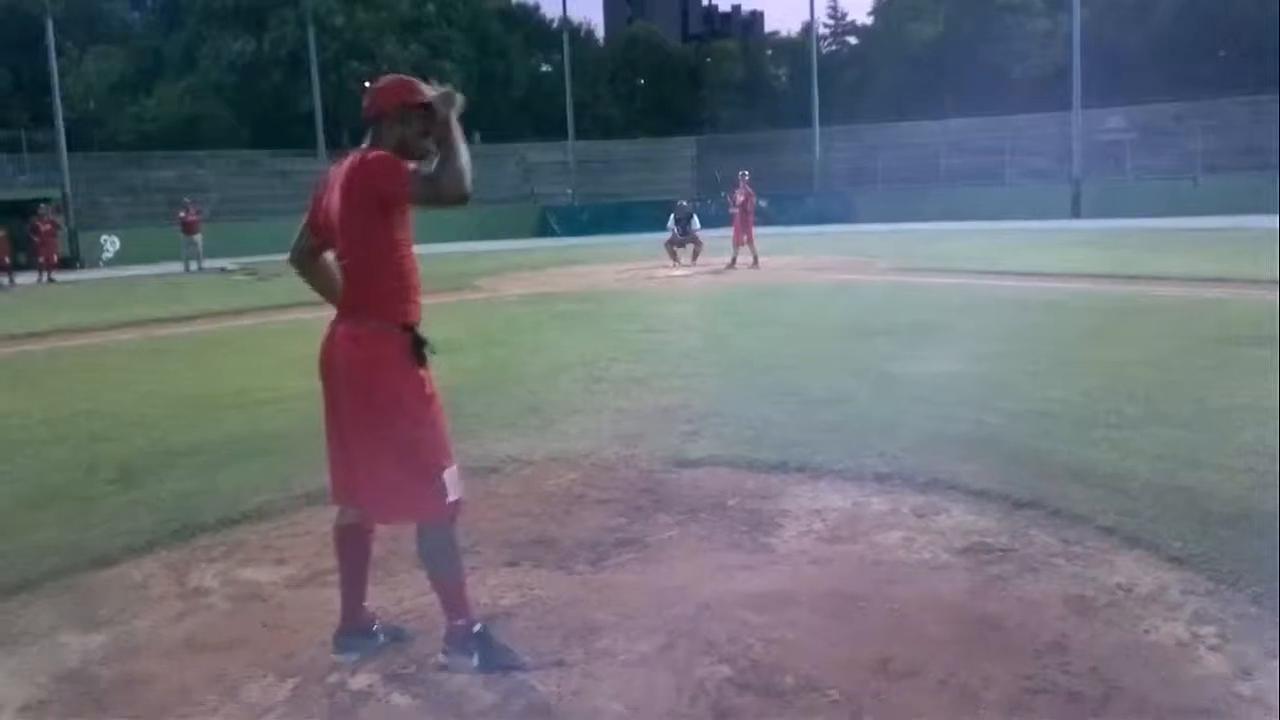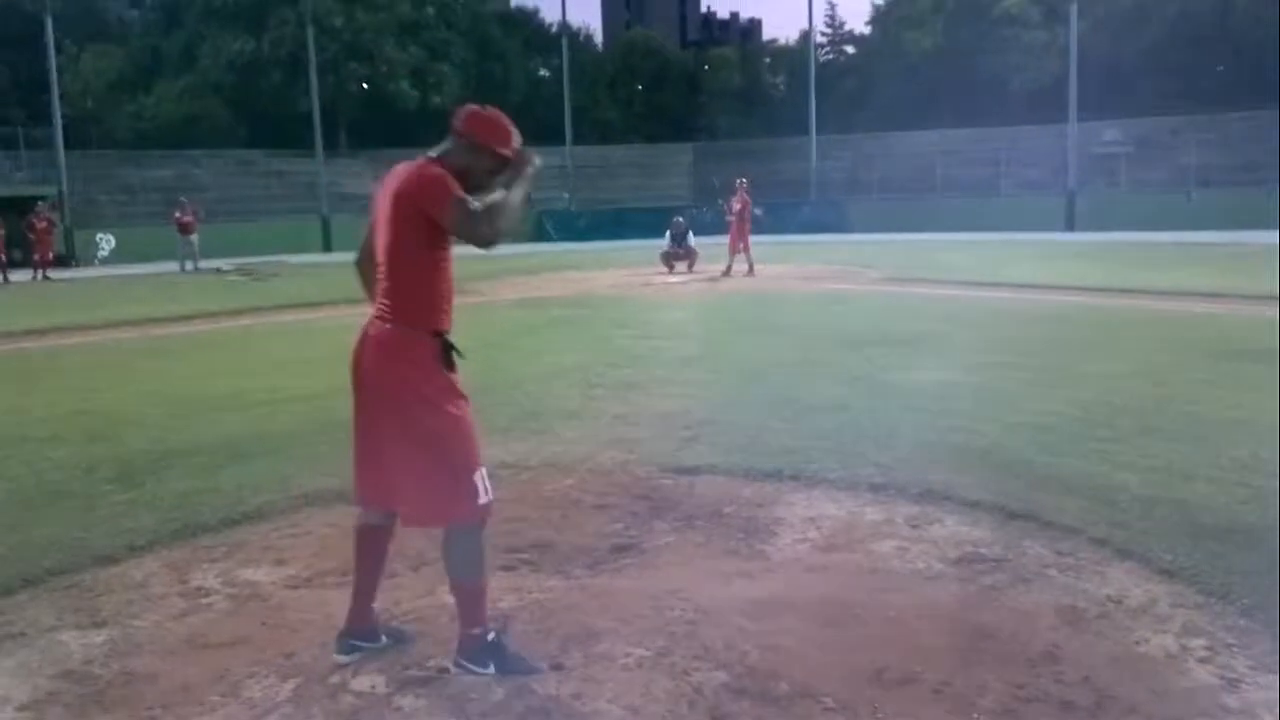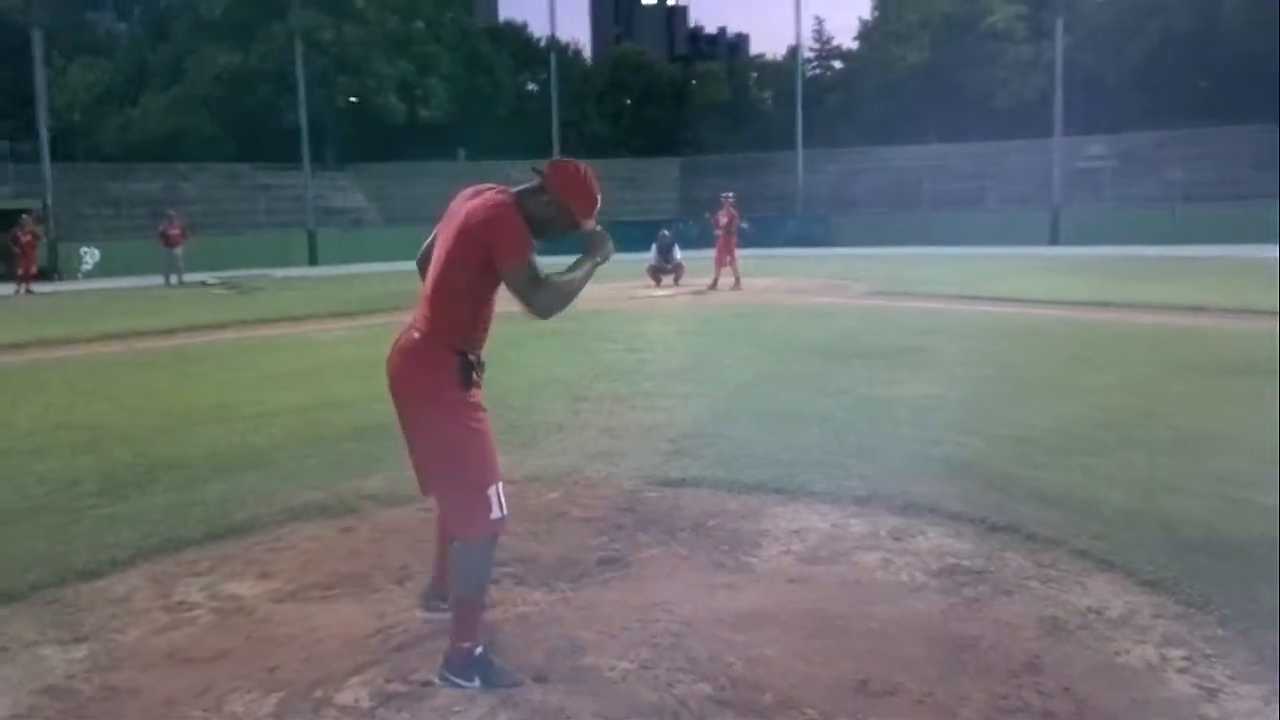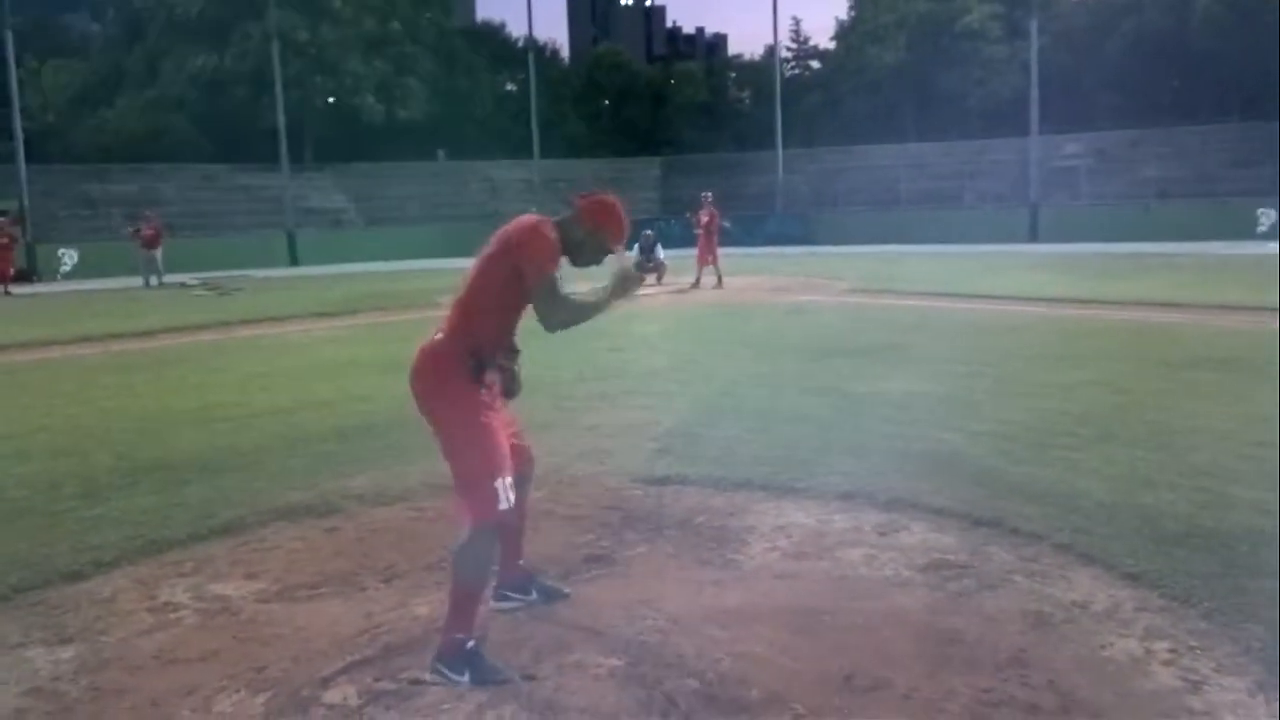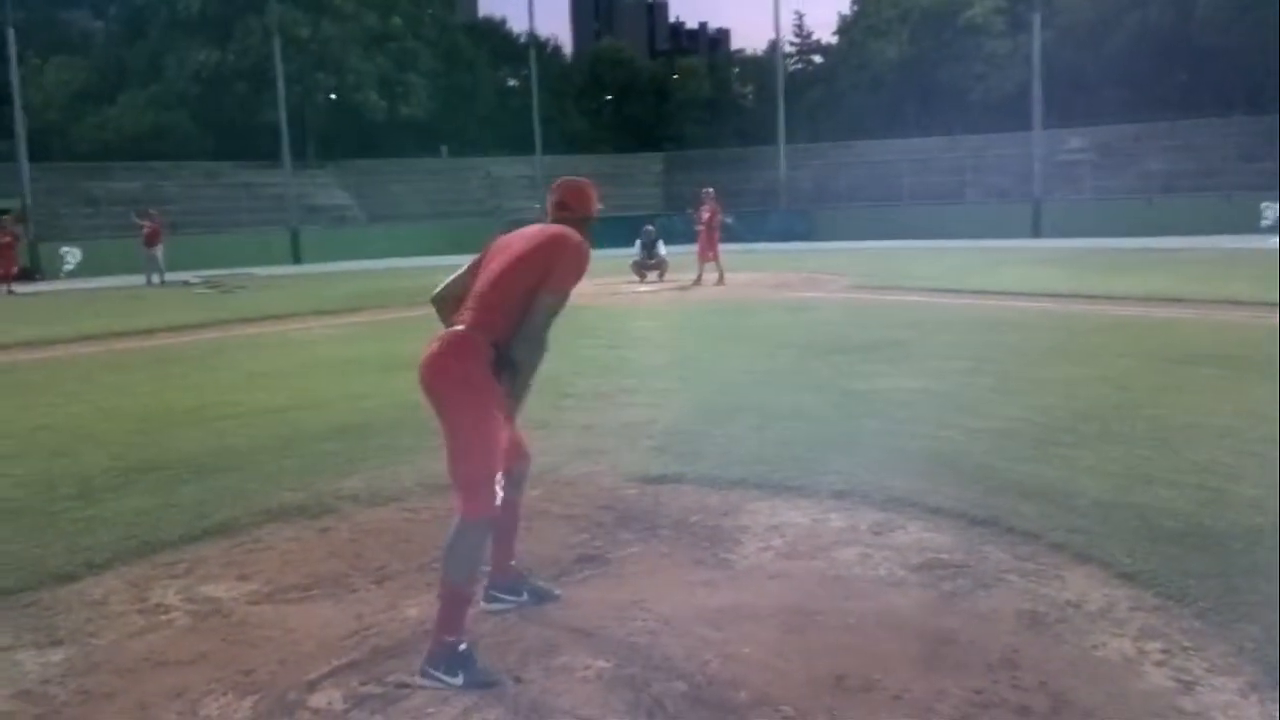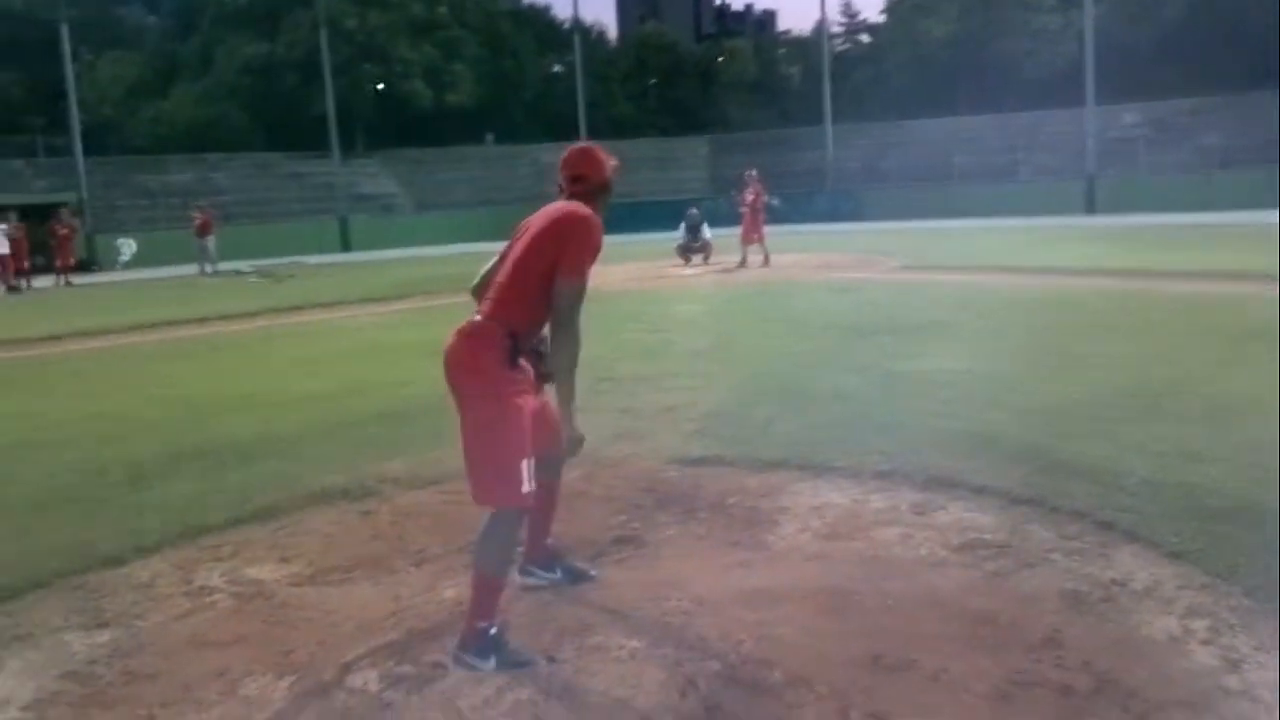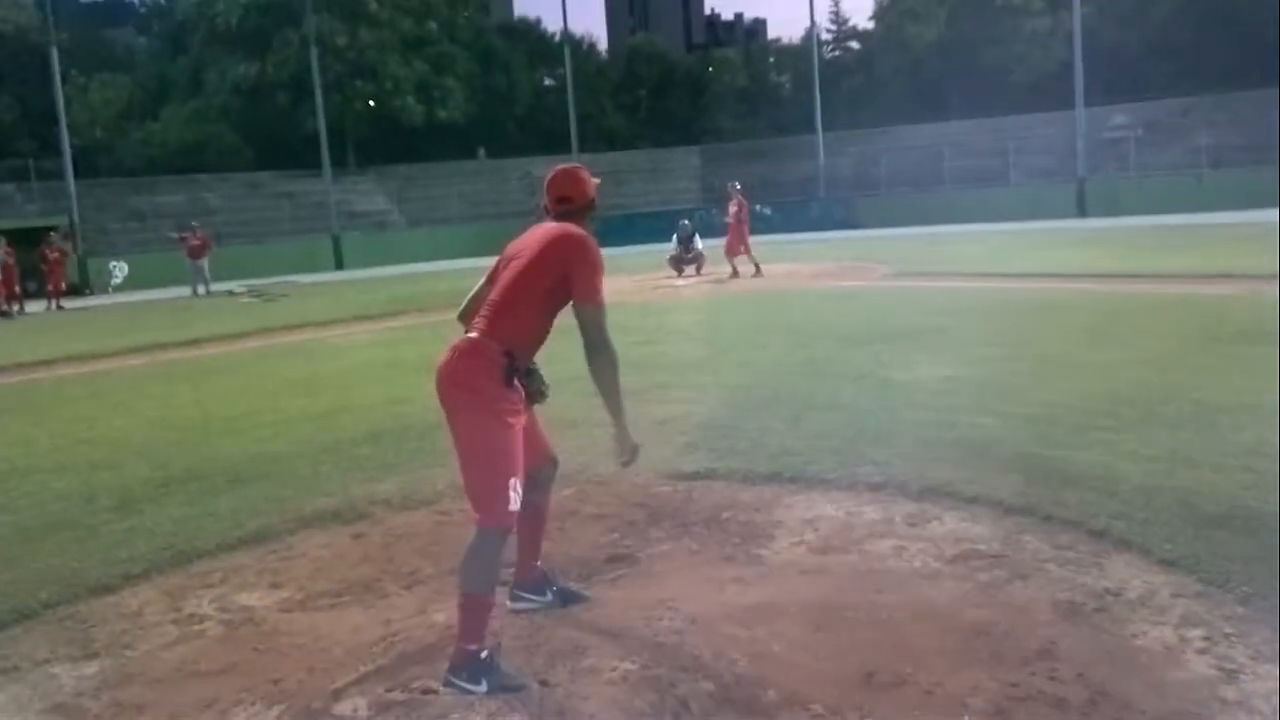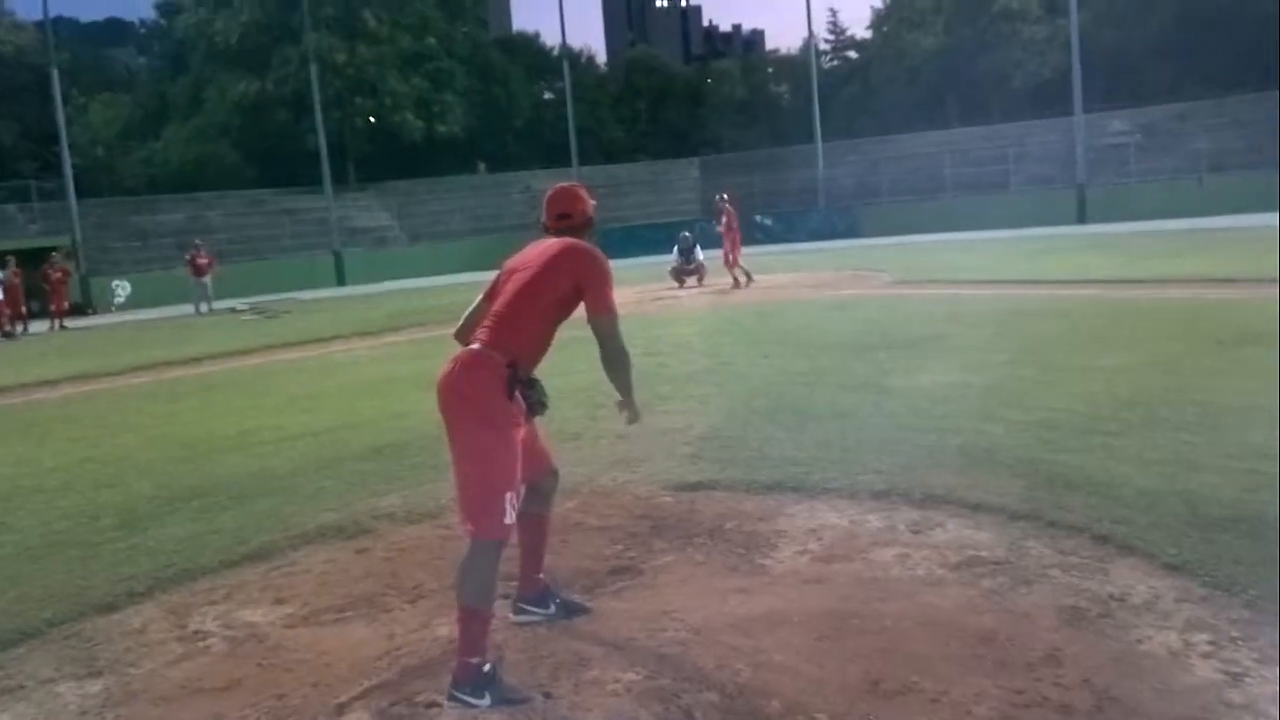
dt=0.4s
person 1, frame 1
left shoulder: (339, 176)
right shoulder: (376, 168)
left elbow: (304, 256)
right elbow: (455, 189)
right wrist: (450, 125)
left hip: (347, 343)
right hip: (386, 351)
left knee: (359, 493)
right knee: (436, 499)
left ankle: (354, 624)
right ankle: (463, 635)
person 1, frame 2
left shoulder: (402, 177)
right shoulder: (430, 180)
left elbow: (367, 259)
right elbow: (487, 231)
right wrist: (522, 177)
left hip: (379, 346)
right hip: (416, 356)
left knee: (383, 495)
right knee: (469, 504)
left ankle: (360, 625)
right ankle: (476, 643)
person 1, frame 3
left shoulder: (477, 197)
right shoulder: (502, 216)
left elbow: (425, 262)
right elbow: (542, 301)
right wrist: (595, 258)
left hip: (418, 356)
right hip: (440, 370)
left knee: (460, 486)
right knee: (482, 516)
left ankle: (443, 586)
right ankle: (463, 657)
person 1, frame 4
left shoulder: (530, 234)
right shoulder: (539, 235)
right elbow: (554, 315)
left wrist: (503, 355)
right wrist: (615, 290)
left hip: (469, 366)
right hip: (454, 373)
left knee: (516, 469)
right knee: (494, 506)
left ankle: (512, 581)
right ankle: (456, 650)
person 1, frame 5
left shoulder: (516, 238)
right shoulder: (572, 245)
left elbow: (444, 297)
right elbow: (533, 331)
right wrist: (515, 394)
left hip: (456, 358)
right hip: (469, 367)
left knee: (513, 467)
right knee: (482, 503)
left ankle: (502, 581)
right ankle: (445, 650)
person 1, frame 6
left shoulder: (545, 218)
right shoulder: (583, 223)
left elbow: (483, 287)
right elbow: (565, 320)
right wrist: (567, 410)
left hip: (497, 353)
right hip: (488, 360)
left knee: (549, 451)
right knee: (514, 497)
left ankle: (538, 559)
right ankle: (478, 637)
person 1, frame 7
left shoulder: (529, 239)
right shoulder: (578, 244)
left elbow: (468, 311)
right elbow: (597, 345)
right wrist: (620, 425)
left hip: (484, 369)
right hip: (481, 378)
left knee: (540, 470)
right knee: (500, 515)
left ankle: (529, 582)
right ankle: (468, 660)
person 1, frame 8
left shoulder: (525, 256)
right shoulder: (586, 258)
left elbow: (464, 330)
right elbow: (611, 347)
right wrist: (628, 398)
left hip: (481, 381)
right hip: (483, 389)
left knee: (540, 480)
right knee: (492, 527)
left ankle: (532, 594)
right ankle: (470, 672)
